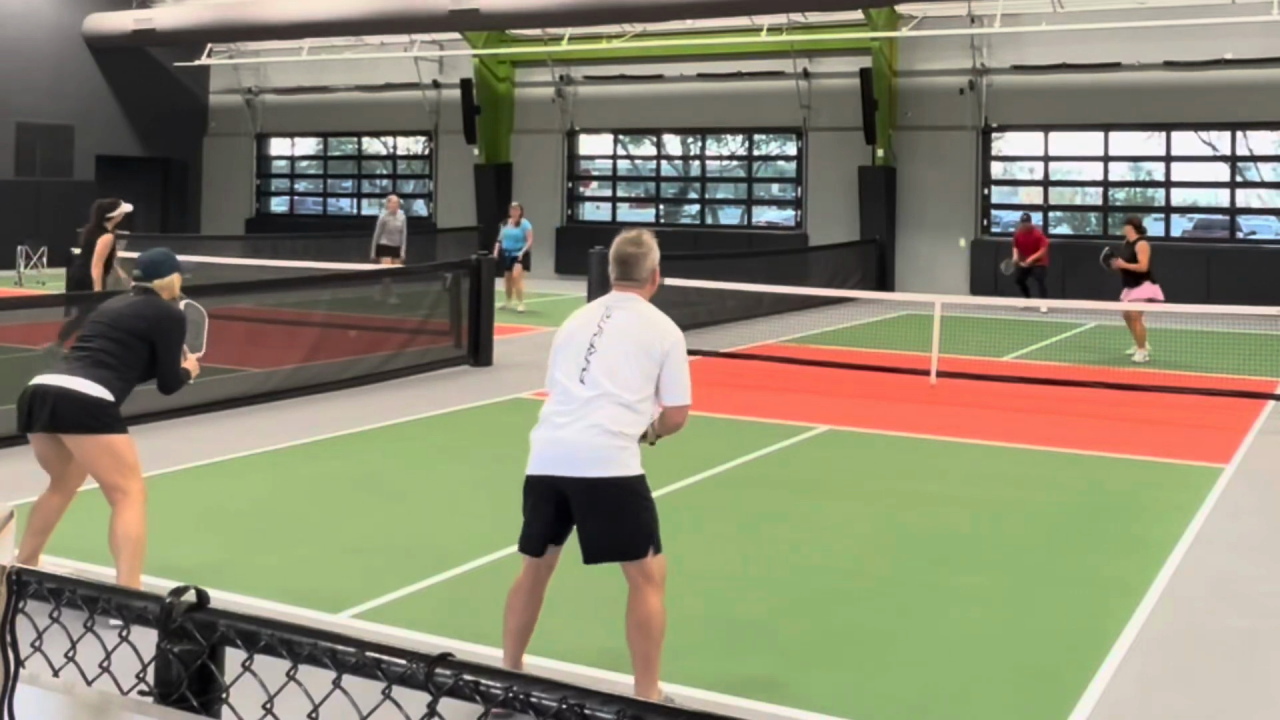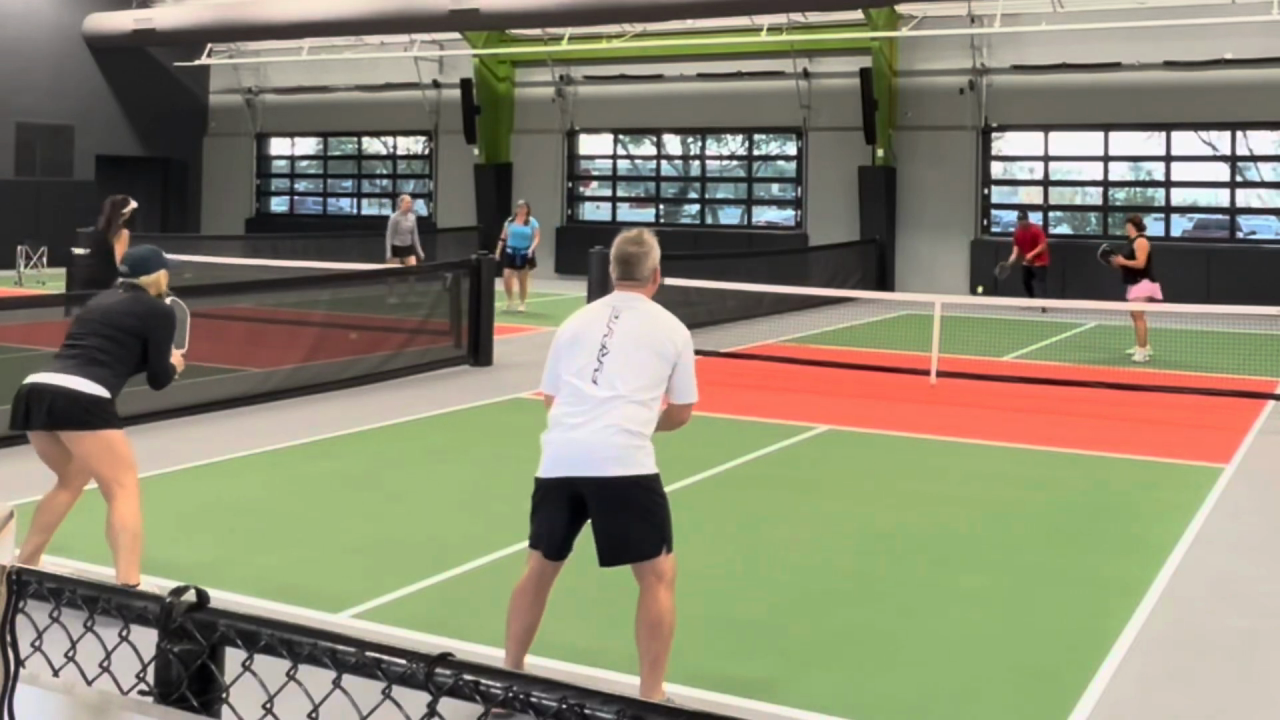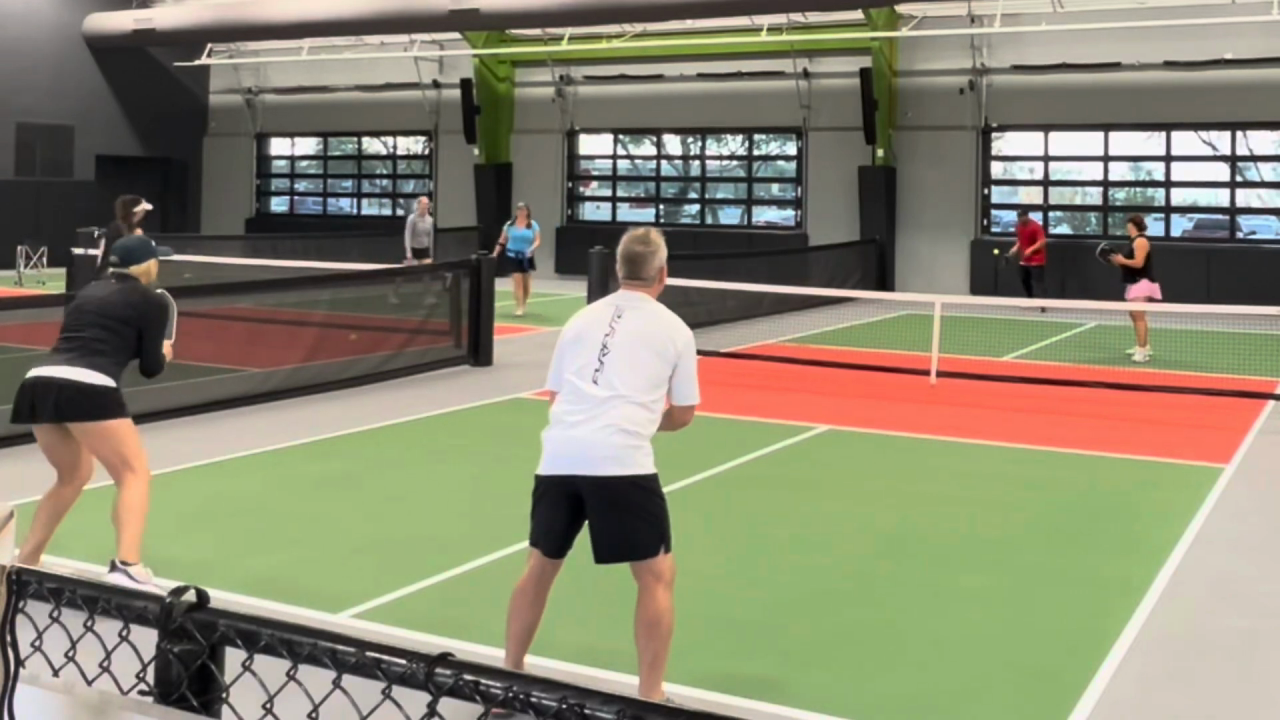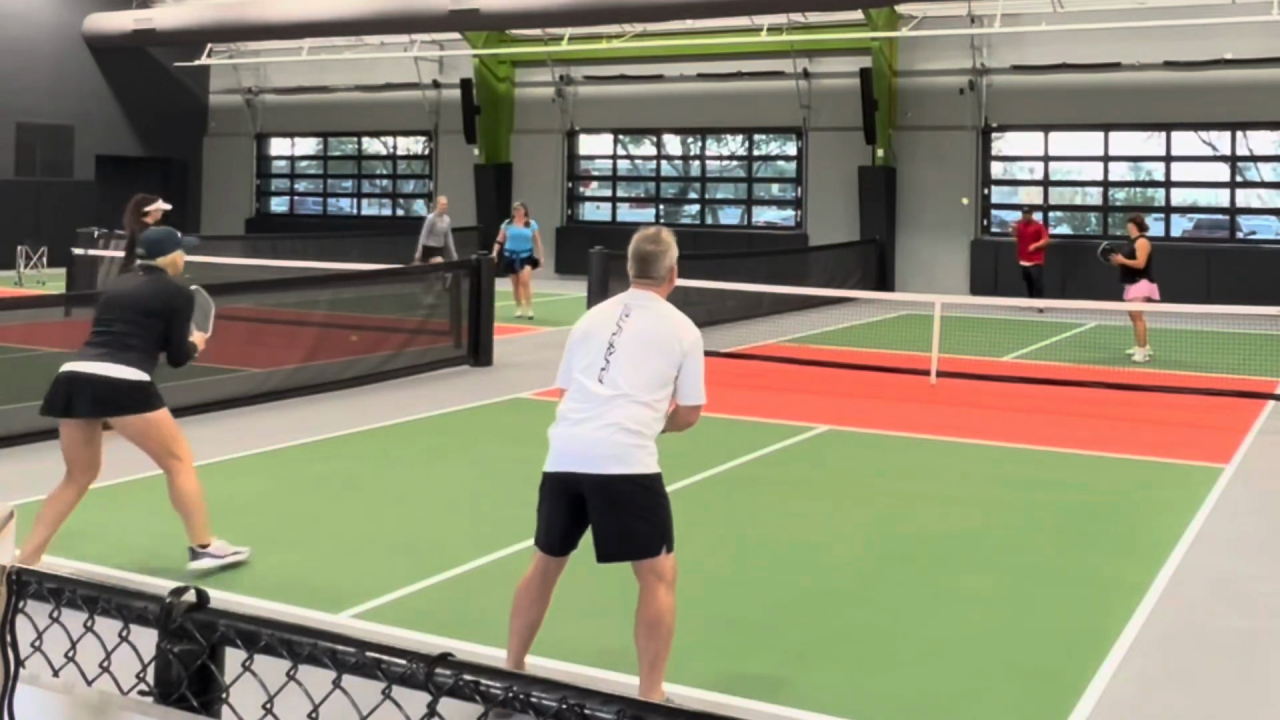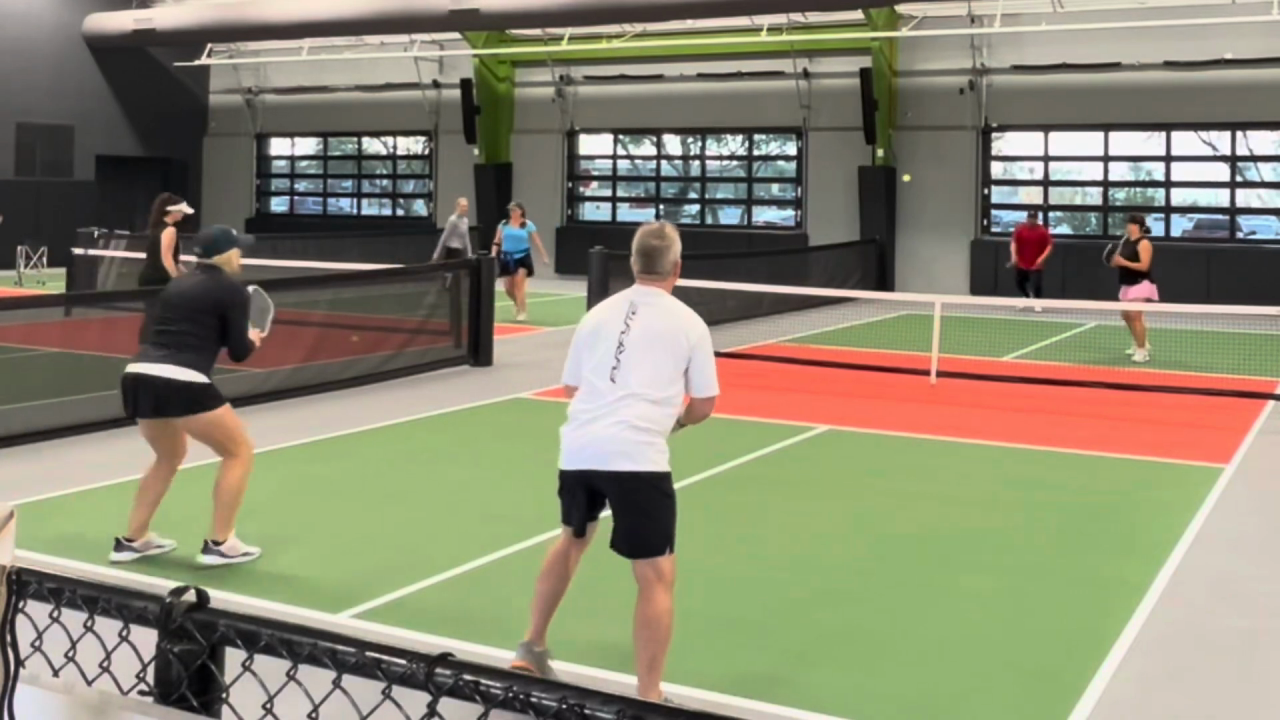
dt=0.3s
person 1, frame 1
left shoulder: (576, 321)
right shoulder: (664, 330)
right elbow: (675, 418)
left hip: (547, 457)
right hip: (609, 463)
left knee: (536, 564)
right knee: (647, 576)
left ankle: (508, 677)
right ankle: (647, 697)
person 1, frame 2
left shoulder: (575, 322)
right shoulder: (671, 329)
right elbow: (680, 413)
left hip: (559, 459)
right hip: (624, 464)
left knee: (540, 567)
right knee: (658, 576)
right ankle: (650, 699)
person 1, frame 3
left shoulder: (582, 319)
right shoulder: (674, 330)
right elbow: (682, 415)
left hip: (559, 458)
right hip: (621, 463)
left knee: (541, 565)
right knee: (656, 575)
right ankle: (650, 700)
person 1, frame 4
left shoulder: (592, 317)
right shoulder: (682, 329)
right elbow: (688, 415)
left hip: (565, 456)
right hip: (625, 461)
left knee: (546, 564)
right knee: (658, 575)
left ankle: (510, 676)
right ankle: (649, 700)
person 1, frame 5
left shoulder: (598, 314)
right shoulder: (688, 323)
left elbow: (571, 387)
right elbow: (703, 406)
left hip: (579, 451)
right hip: (637, 459)
left knee: (572, 540)
right knee: (656, 576)
left ankle: (531, 650)
right ankle: (648, 701)
person 2, frame 1
left shoulder: (113, 304)
right shoulder: (169, 315)
right elbow: (167, 384)
left wrist: (170, 361)
right wrist: (188, 370)
left hip: (39, 392)
right hip: (84, 402)
left knee: (63, 483)
right knee: (129, 494)
person 2, frame 2
left shoulder: (101, 300)
right shoulder: (158, 311)
right elbow: (158, 379)
left wrist: (158, 359)
right wrist: (174, 365)
left hip: (34, 390)
right hip: (80, 399)
left knee: (72, 479)
right knee: (123, 489)
left ankle: (23, 569)
right ankle: (127, 590)
person 2, frame 3
left shoulder: (91, 290)
right shoulder: (152, 302)
right elbow: (150, 368)
left wrist: (147, 349)
right wrist: (163, 354)
left hip: (39, 383)
right hip: (87, 390)
left knee: (74, 475)
right knee: (135, 475)
left ankle: (24, 567)
right ankle: (126, 564)
person 2, frame 4
left shoulder: (118, 284)
right shoulder: (177, 293)
right elbow: (176, 357)
left wrist: (180, 339)
right wrist: (194, 344)
left hip: (73, 377)
right hip: (122, 384)
left knee: (79, 476)
right knee: (178, 461)
left ankle: (25, 565)
right ankle: (204, 547)
person 2, frame 5
left shoulder: (178, 283)
right shoulder: (232, 289)
right elbow: (238, 352)
left wrist: (241, 338)
right wrist: (253, 340)
left hip: (140, 376)
right hip: (182, 383)
left knee: (170, 455)
right knee: (238, 453)
left ankle: (132, 540)
right ankle: (217, 544)
